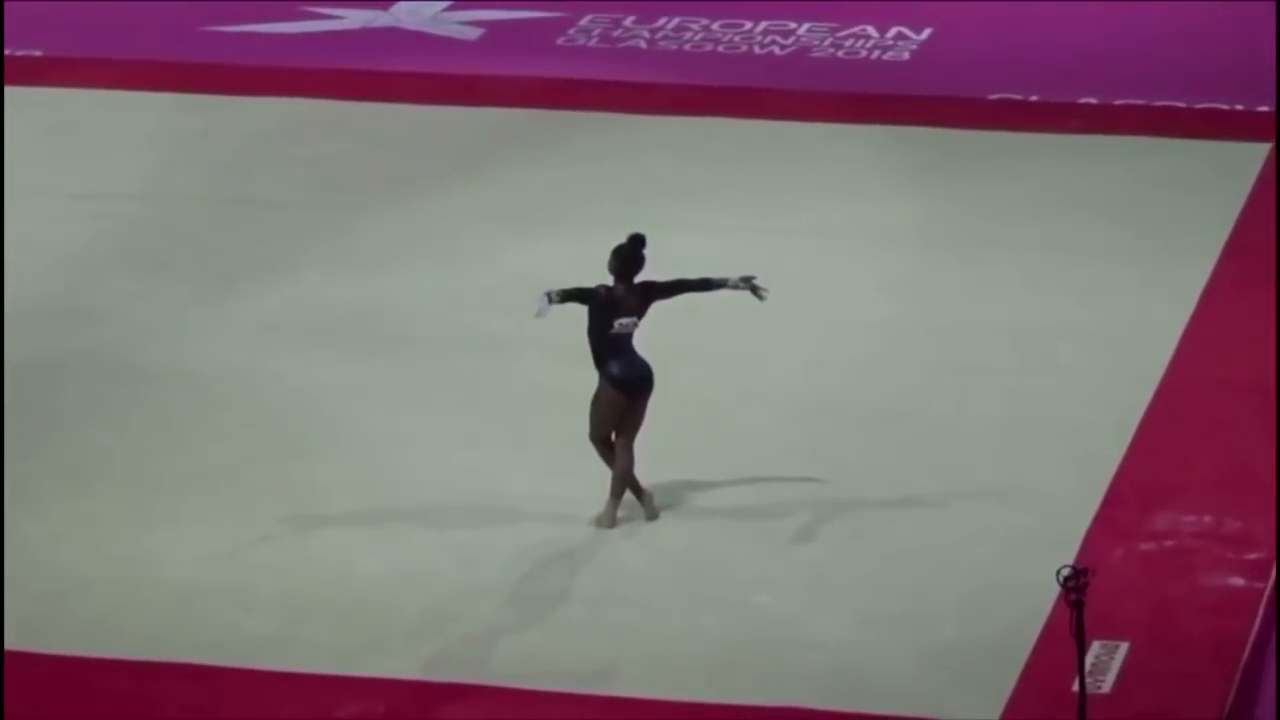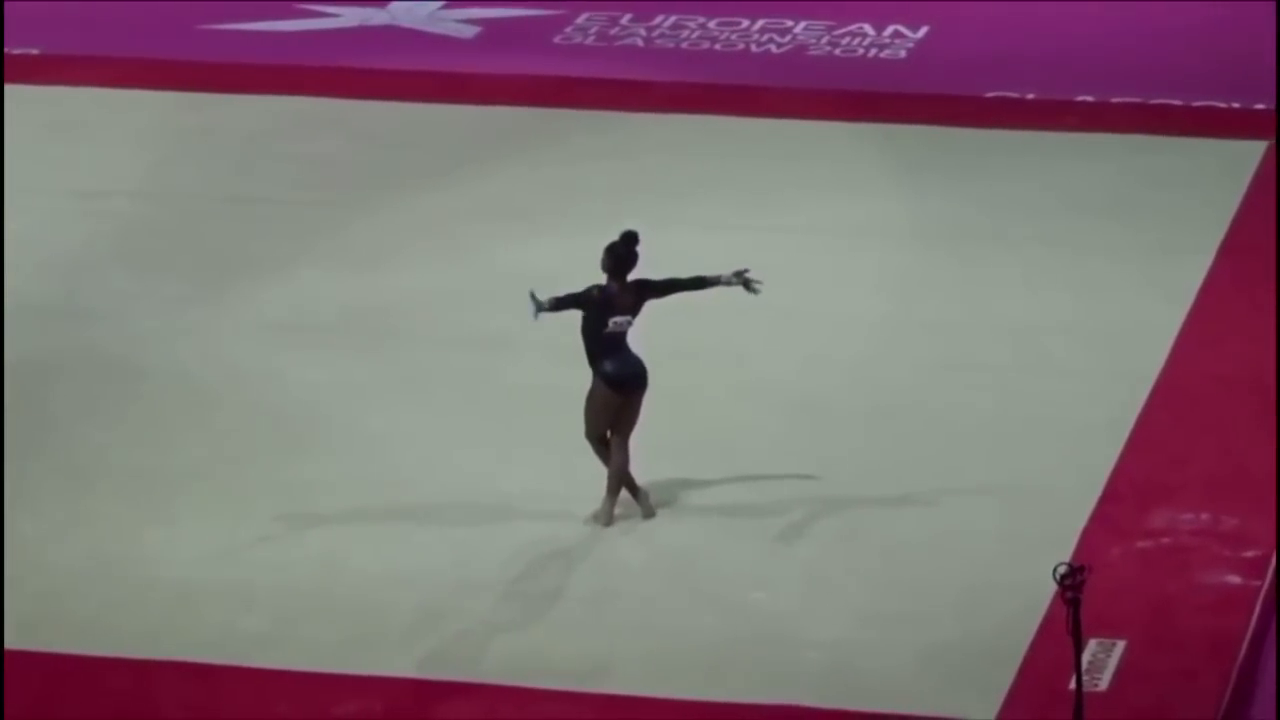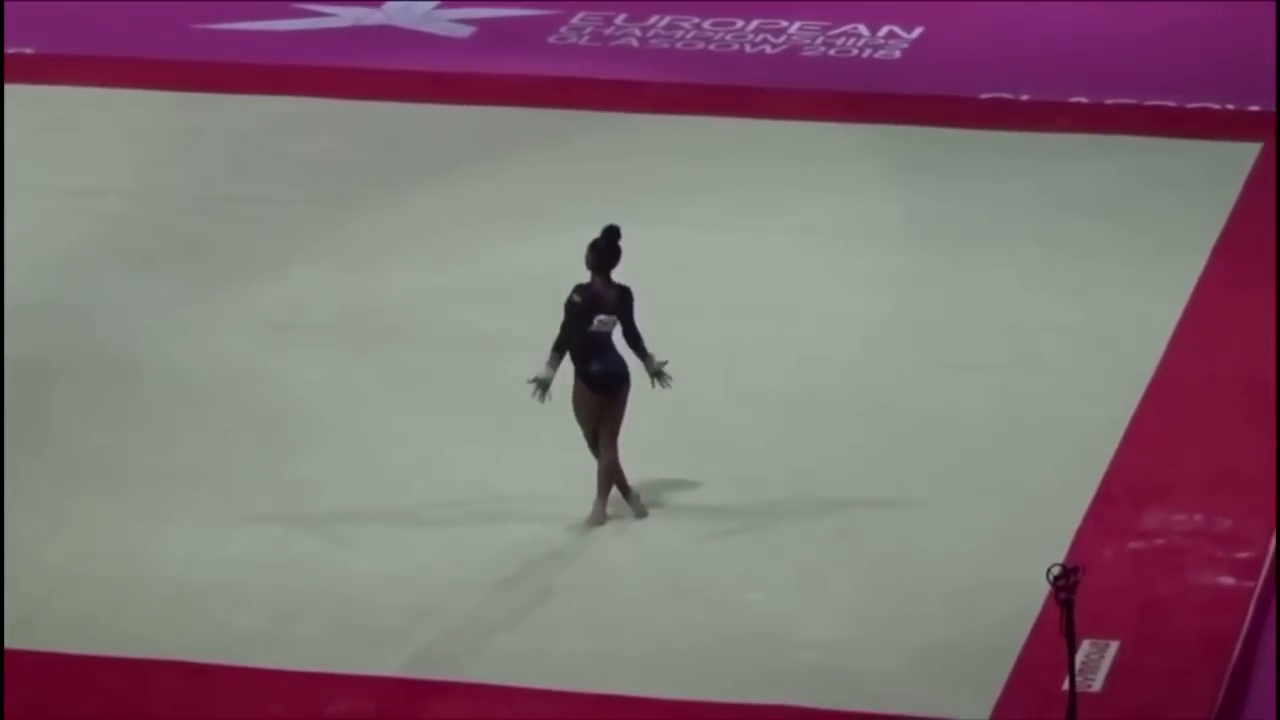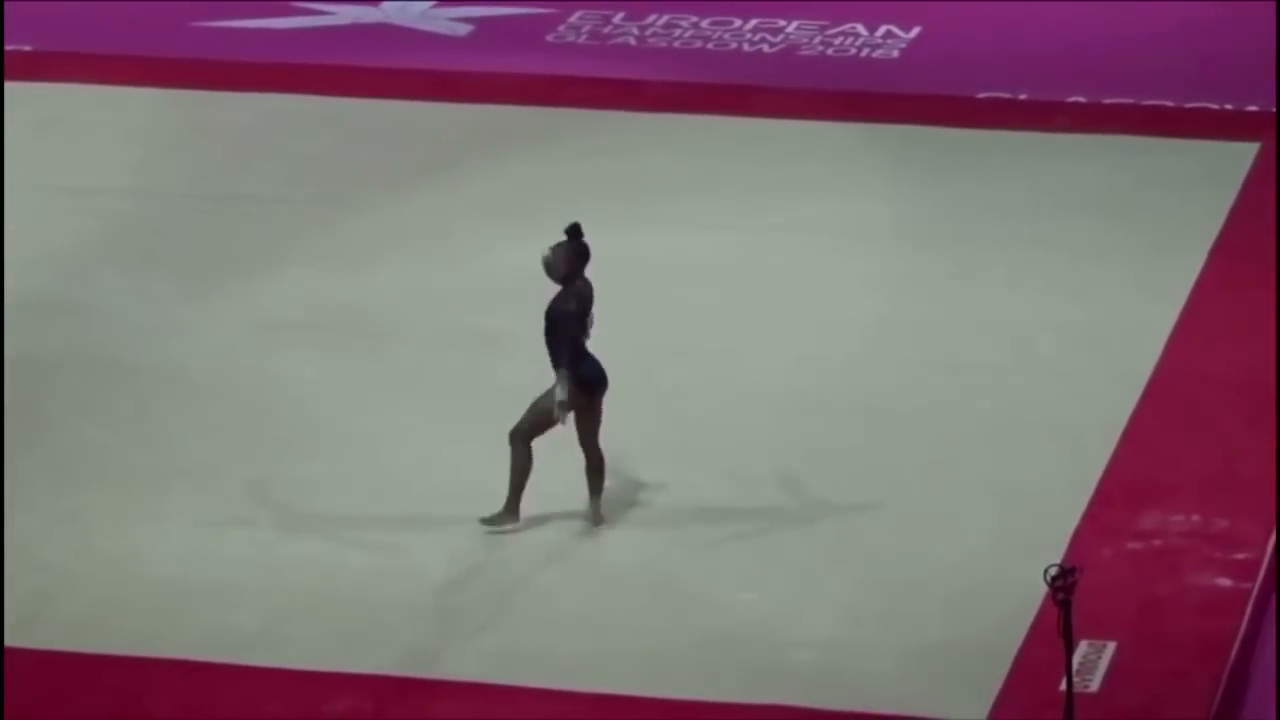
dt=0.3s
person 1, frame 1
left shoulder: (603, 296)
right shoulder: (645, 292)
left elbow: (576, 294)
right elbow: (690, 285)
left wrist: (553, 297)
right wrist: (733, 282)
left hip: (616, 377)
right hip: (641, 374)
left knee: (599, 438)
right knee: (624, 443)
left ankle: (639, 494)
right ankle: (612, 507)
person 1, frame 2
left shoulder: (598, 295)
right shoulder: (640, 290)
left elbow: (571, 301)
right elbow: (685, 283)
left wrist: (544, 305)
right wrist: (727, 279)
left hip: (610, 375)
right hip: (635, 371)
left knee: (596, 437)
right knee: (619, 441)
left ankle: (636, 493)
right ankle: (609, 505)
person 1, frame 3
left shoulder: (582, 295)
right shoulder: (623, 294)
left elbow: (567, 334)
right elbow: (632, 333)
left wrist: (549, 371)
right wrist: (650, 363)
left hip: (592, 374)
right hip: (618, 371)
left knee: (596, 441)
right knee: (608, 441)
left ankle: (627, 495)
right ankle: (603, 505)
person 1, frame 4
left shoulder: (570, 300)
right shoulder: (579, 287)
left elbow: (566, 345)
left wrist: (562, 390)
right wrist: (549, 261)
left hip: (578, 380)
right hip: (594, 376)
left knee: (519, 435)
right knee: (590, 445)
left ankle: (510, 511)
right ankle: (595, 510)
